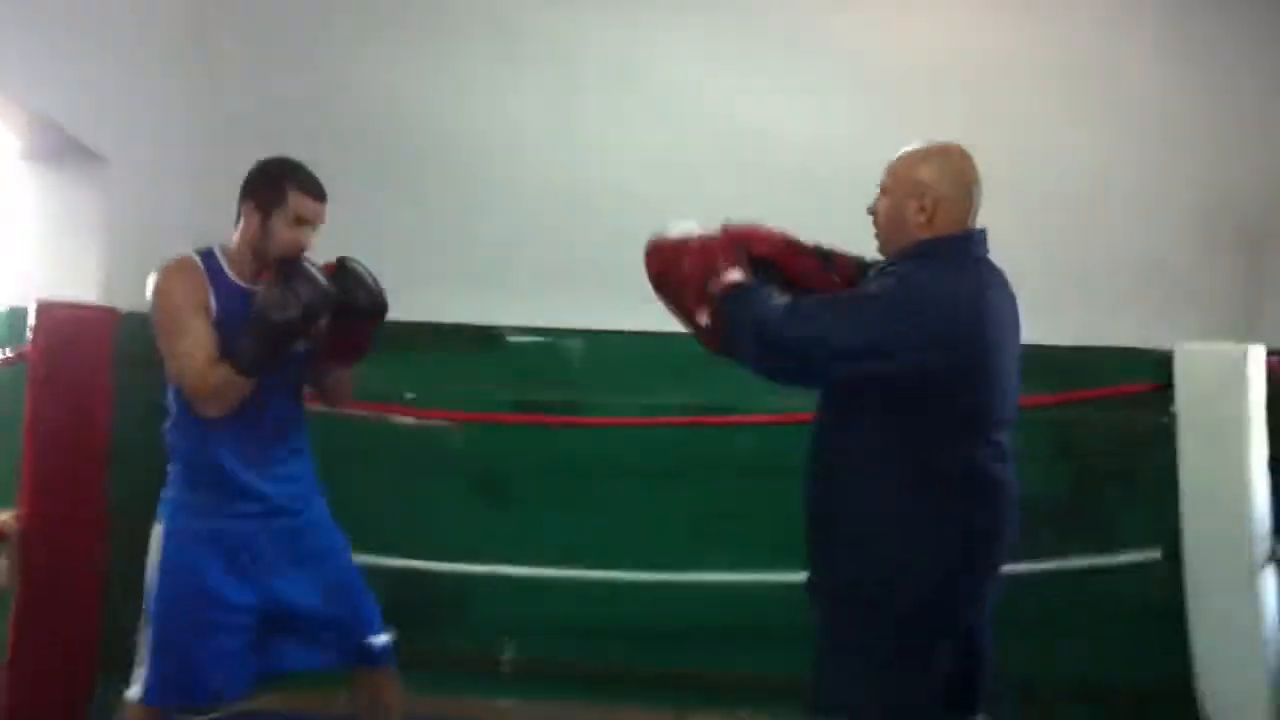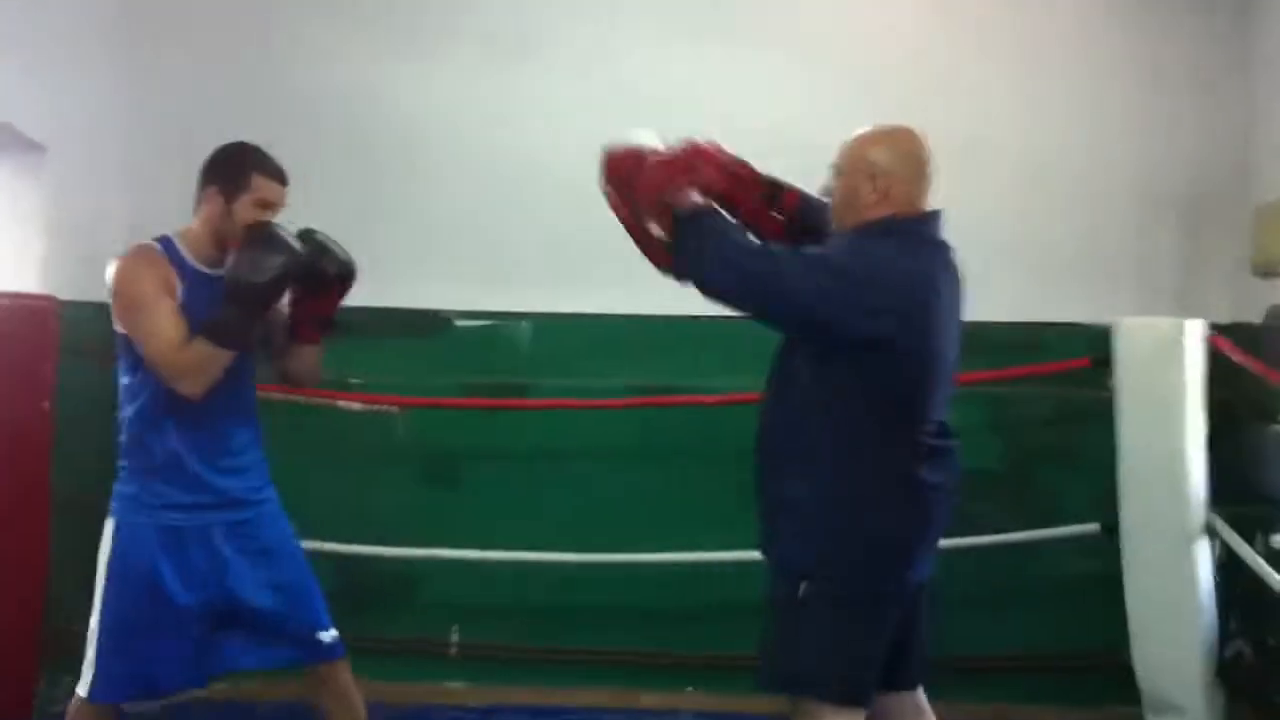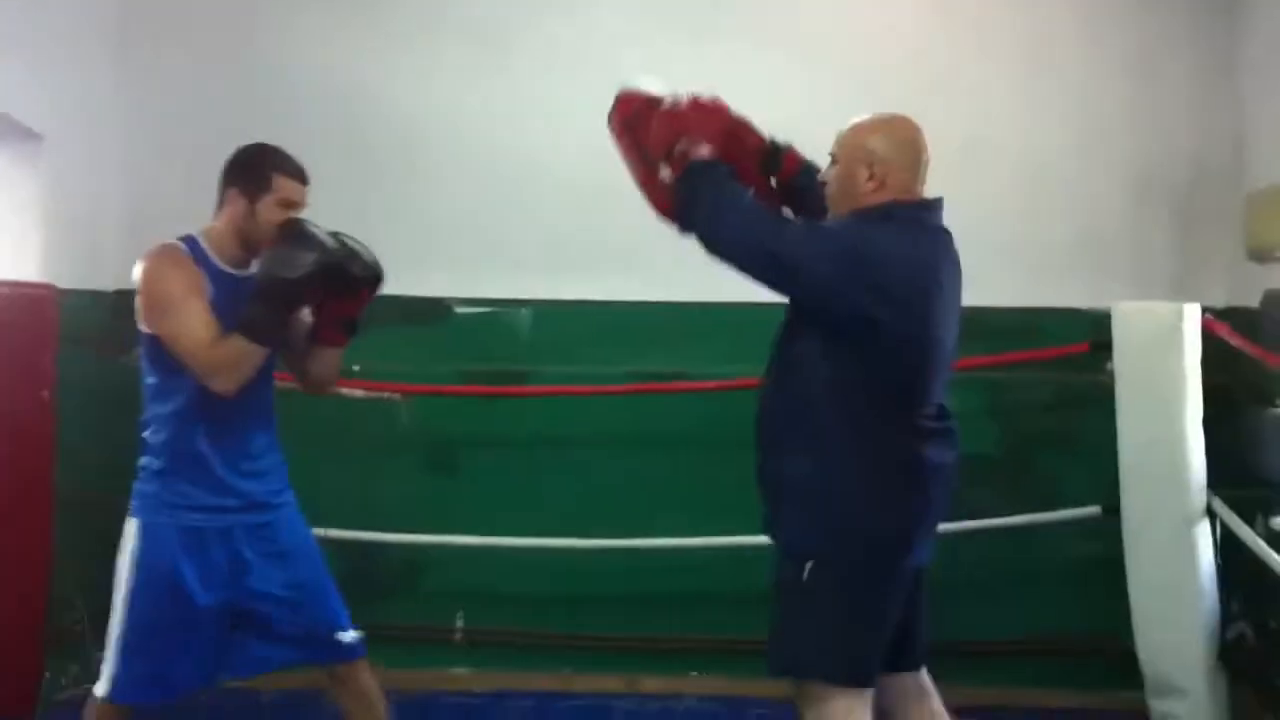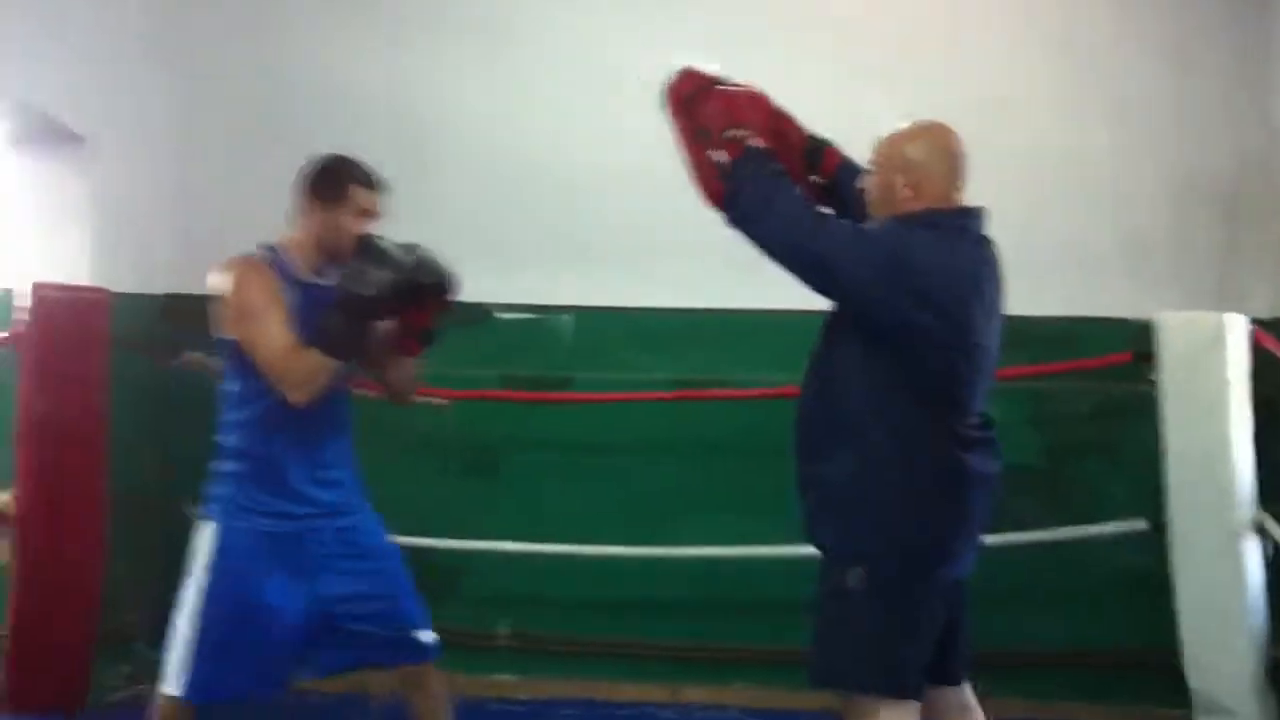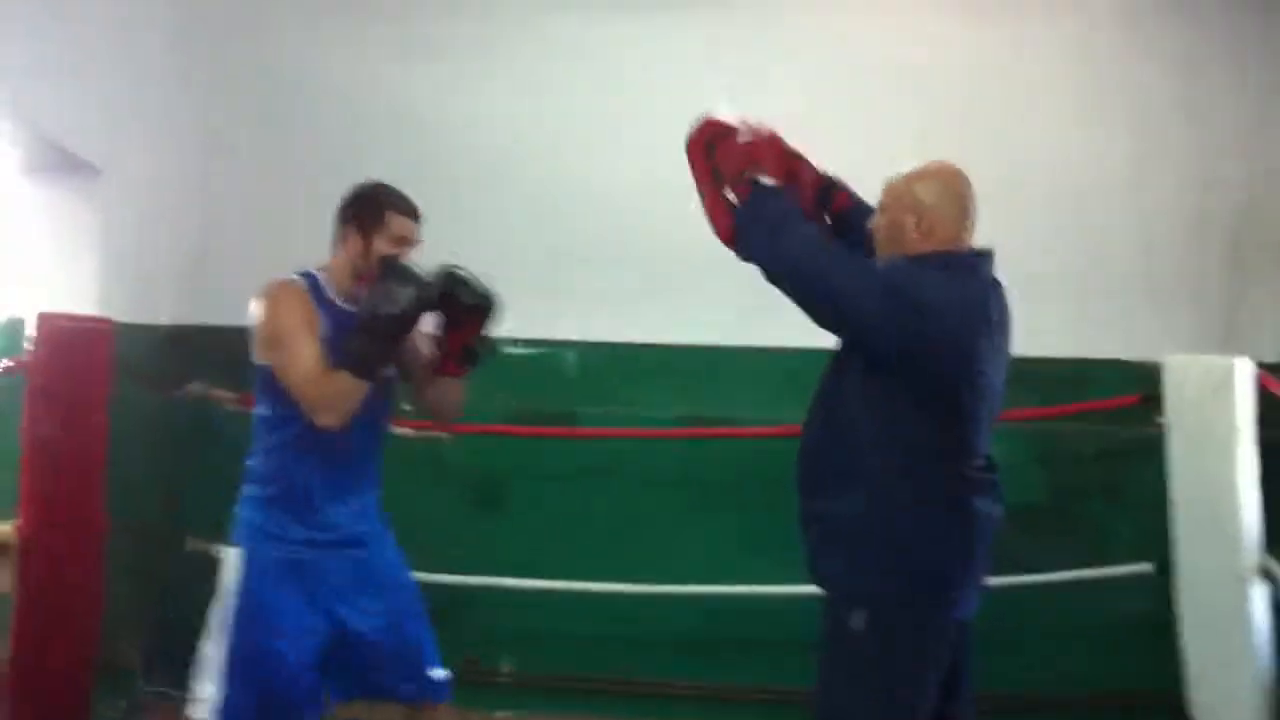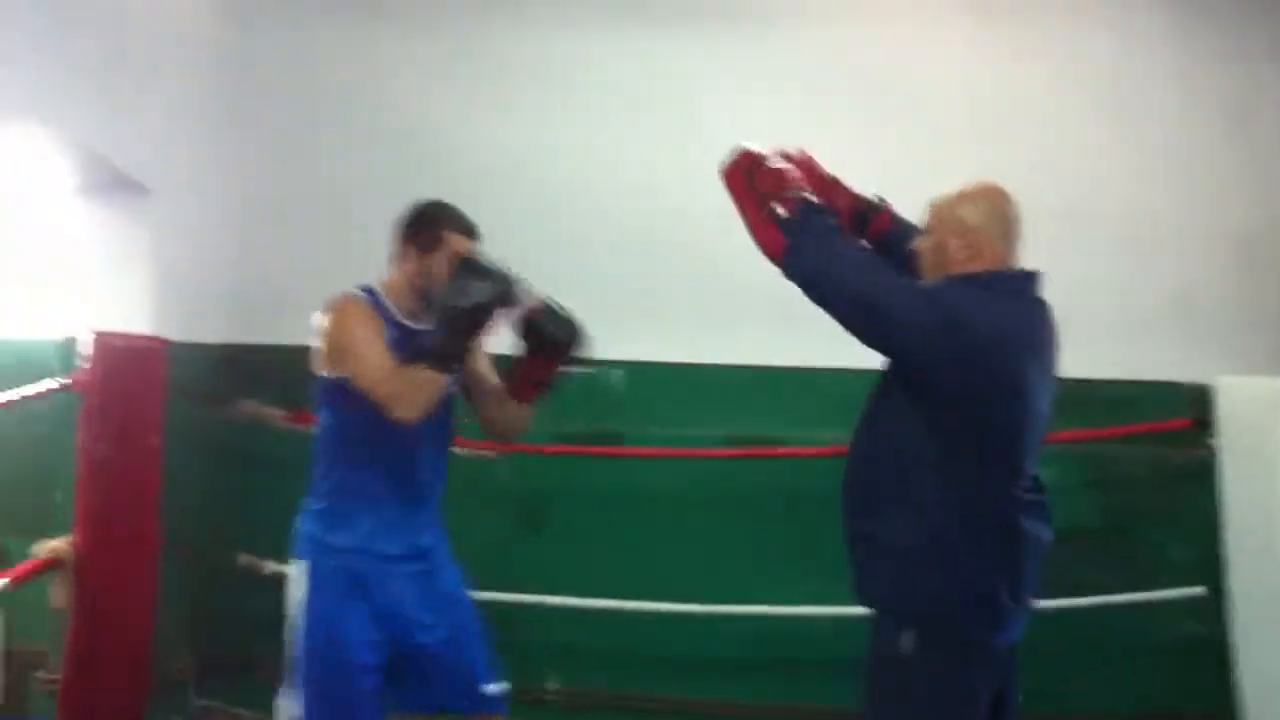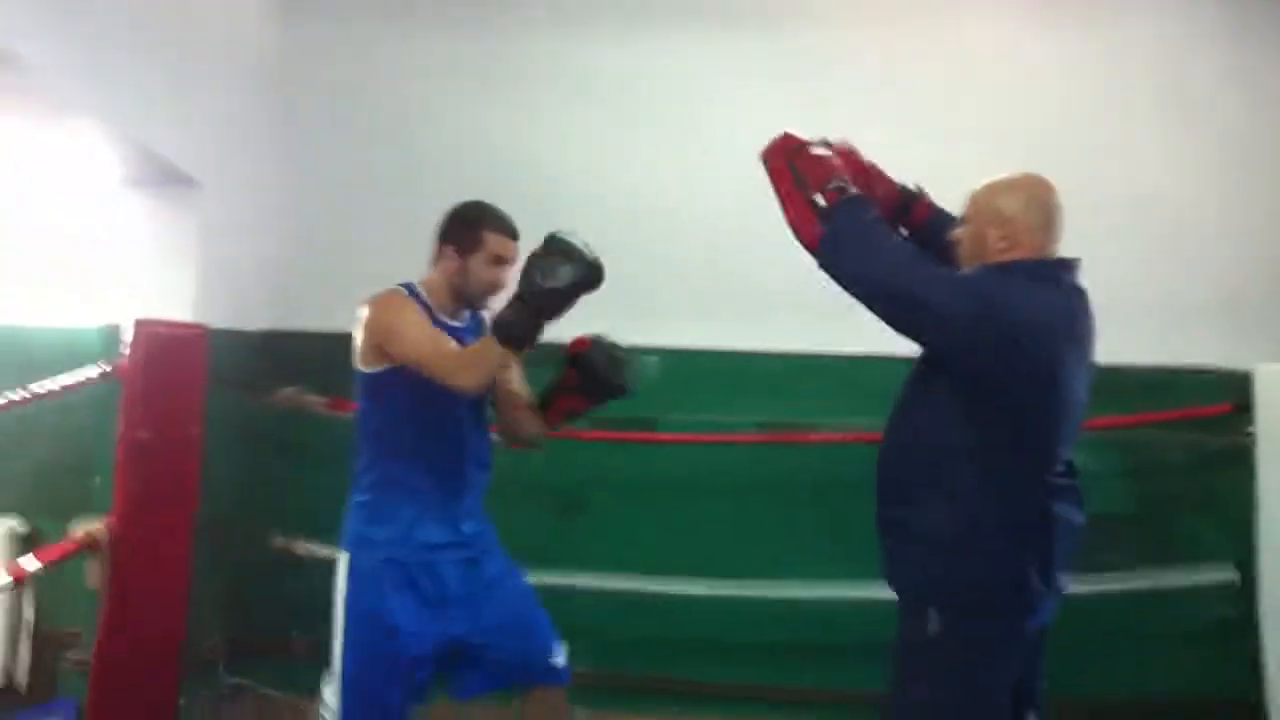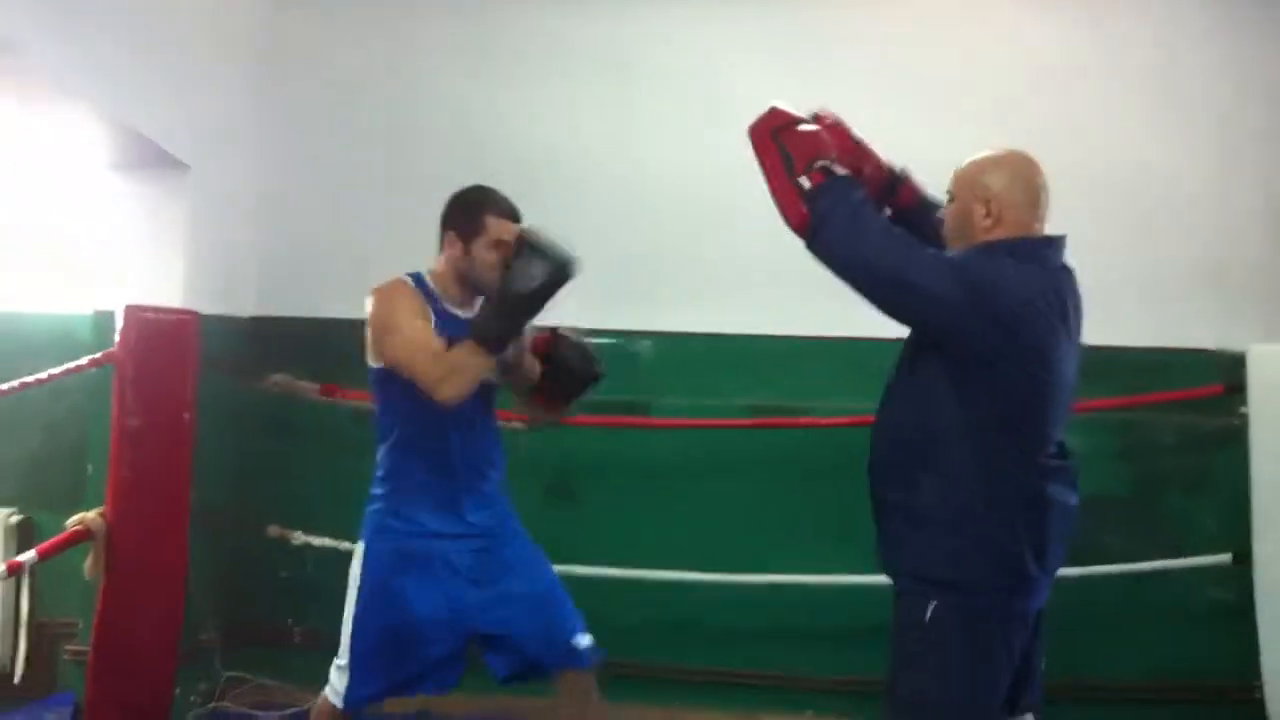
dt=0.1s
person 1, frame 1
left shoulder: (926, 299)
right shoulder: (973, 284)
left elbow: (805, 339)
right elbow: (868, 307)
left wrist: (731, 291)
left hip: (900, 556)
right hip: (948, 547)
person 1, frame 2
left shoulder: (875, 273)
right shoulder: (915, 260)
left elbow: (748, 274)
left wrist: (679, 202)
right wrist: (750, 186)
left hip: (846, 524)
right hip: (883, 516)
person 1, frame 3
left shoulder: (871, 256)
right shoulder: (915, 244)
left elbow: (755, 237)
right elbow: (818, 202)
left wrist: (692, 160)
right wrist: (766, 155)
left hip: (849, 510)
right hip: (883, 500)
person 1, frame 4
left shoulder: (913, 262)
right shoulder: (956, 252)
left elbow: (799, 235)
right elbow: (857, 203)
left wrist: (743, 154)
right wrist: (808, 153)
left hip: (889, 519)
right hip: (925, 510)
person 1, frame 5
left shoulder: (919, 303)
right shoulder: (965, 293)
left elbow: (808, 265)
right elbow: (863, 251)
left wrist: (749, 183)
right wrist: (810, 185)
left hip: (894, 564)
right hip: (935, 553)
person 1, frame 6
left shoulder: (965, 323)
right shoulder: (1012, 312)
left elbow: (854, 285)
right elbow: (904, 270)
left wrist: (795, 205)
right wrist: (852, 209)
left hip: (939, 584)
right hip: (981, 574)
person 1, frame 7
left shoulder: (1004, 312)
right shoulder: (1053, 301)
left elbow: (890, 275)
right elbow: (939, 265)
left wrist: (836, 195)
right wrist: (892, 198)
left hip: (969, 573)
right hip: (1012, 561)
person 1, frame 8
left shoulder: (992, 291)
right shoulder: (1038, 279)
left elbow: (877, 257)
right elbow: (931, 243)
left wrist: (821, 174)
right wrist: (878, 179)
left hip: (966, 555)
right hip: (1005, 546)
person 2, frame 1
left shoulder: (299, 282)
right shoulder: (182, 281)
left elbow: (334, 389)
right elbow: (209, 398)
left wrist: (349, 327)
right wrist: (273, 328)
left hip: (295, 509)
right hip: (205, 518)
left knee: (374, 655)
person 2, frame 2
left shoulder: (260, 267)
right shoulder: (143, 268)
left elbow: (301, 374)
right elbow: (189, 377)
left wrist: (315, 305)
right wrist: (245, 298)
left hip: (245, 504)
right hip: (156, 511)
left knee: (325, 651)
person 2, frame 3
left shoulder: (279, 271)
right shoulder: (167, 269)
left elbow: (319, 376)
right elbow: (221, 373)
left wrist: (340, 307)
right wrist: (277, 299)
left hip: (262, 503)
right hip: (176, 510)
left knee: (344, 650)
person 2, frame 4
left shoulder: (350, 280)
right shoulder: (250, 278)
left elbow: (399, 384)
right elbow: (295, 384)
left wrist: (414, 317)
right wrist: (352, 312)
left hip: (337, 510)
right hip: (252, 515)
left knee: (416, 652)
person 2, frame 5
left shoulder: (388, 315)
right shoulder: (286, 304)
left elbow: (442, 407)
right elbow: (326, 409)
left wrist: (460, 333)
right wrist: (382, 330)
left hip: (360, 539)
right hip: (278, 542)
person 2, frame 6
left shoulder: (454, 323)
right shoulder: (349, 316)
left elbow: (506, 426)
right elbow: (404, 404)
left wrist: (540, 361)
right wrist: (456, 329)
left hip: (419, 555)
right hip: (342, 554)
person 2, frame 7
left shoulder: (484, 323)
right shoulder: (389, 312)
left elbow: (524, 430)
right elbow: (466, 374)
left wrist: (575, 390)
right wrist: (534, 306)
left hip: (465, 542)
right hip: (386, 544)
left knee: (545, 676)
person 2, frame 8
left shoulder: (490, 312)
right shoulder: (396, 301)
left elbow: (536, 401)
right elbow: (445, 387)
left wrist: (557, 377)
right wrist: (508, 312)
left hip: (487, 528)
right hip: (405, 533)
left knee: (573, 660)
